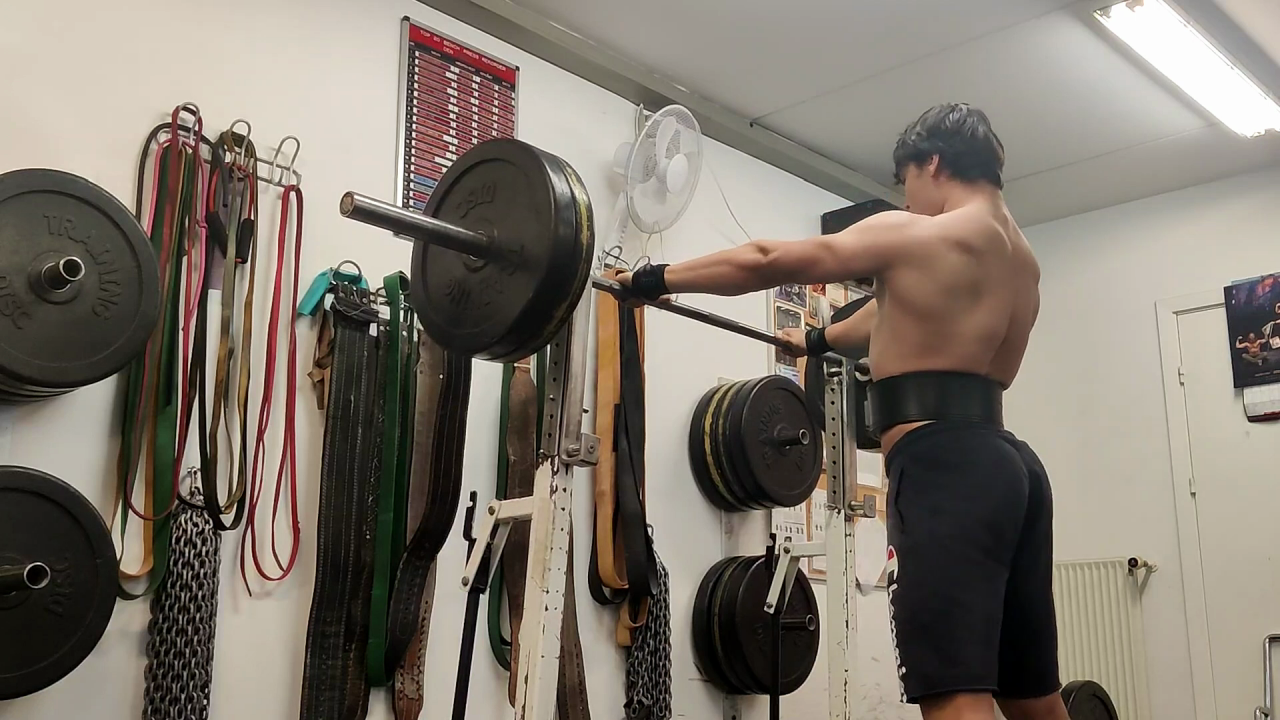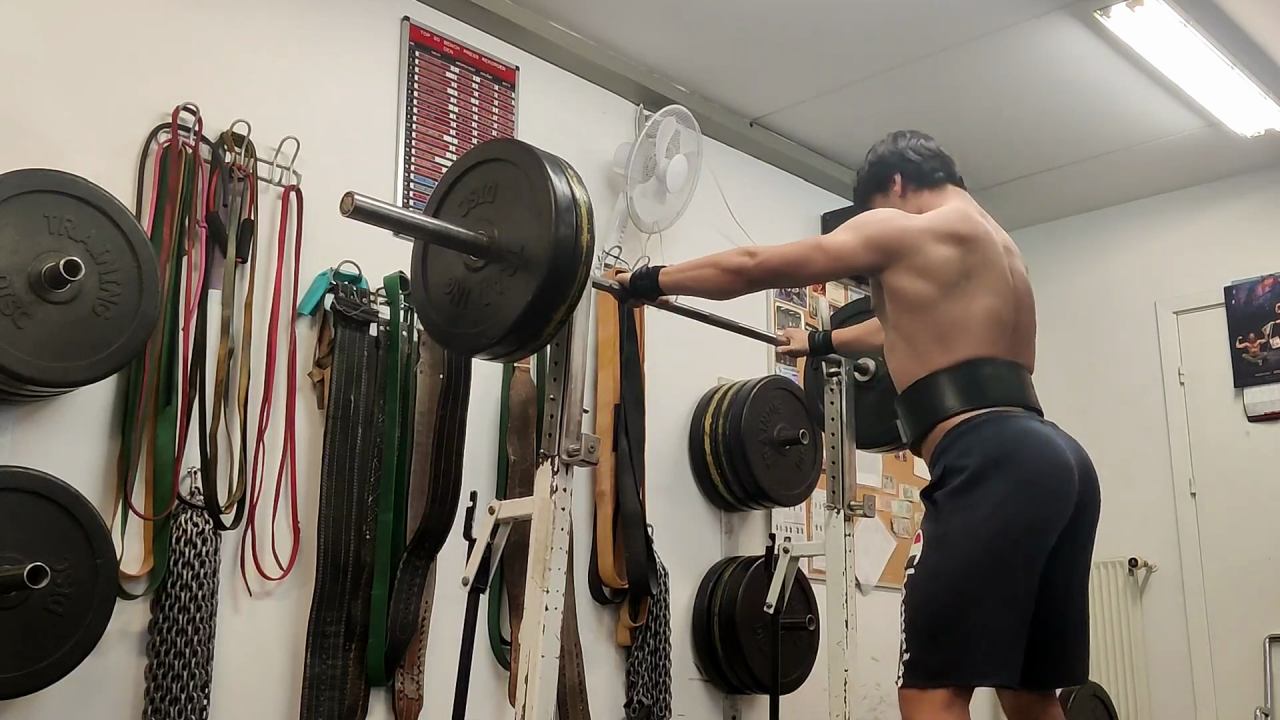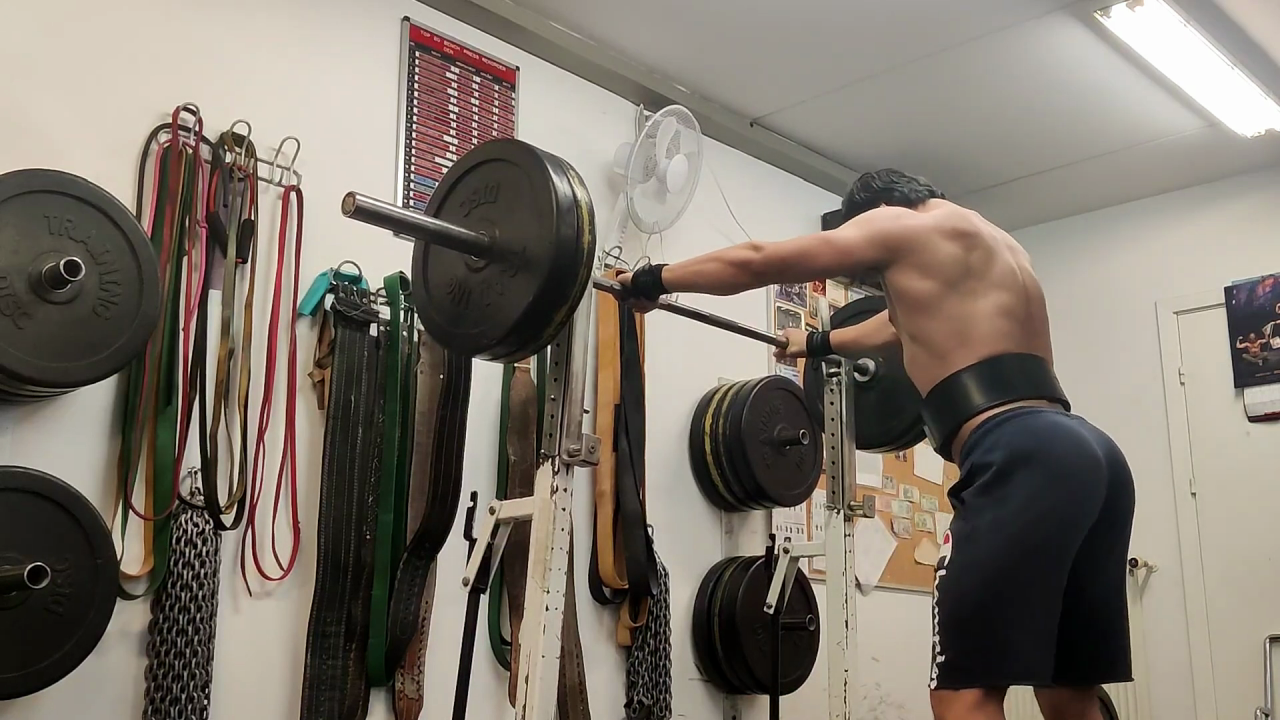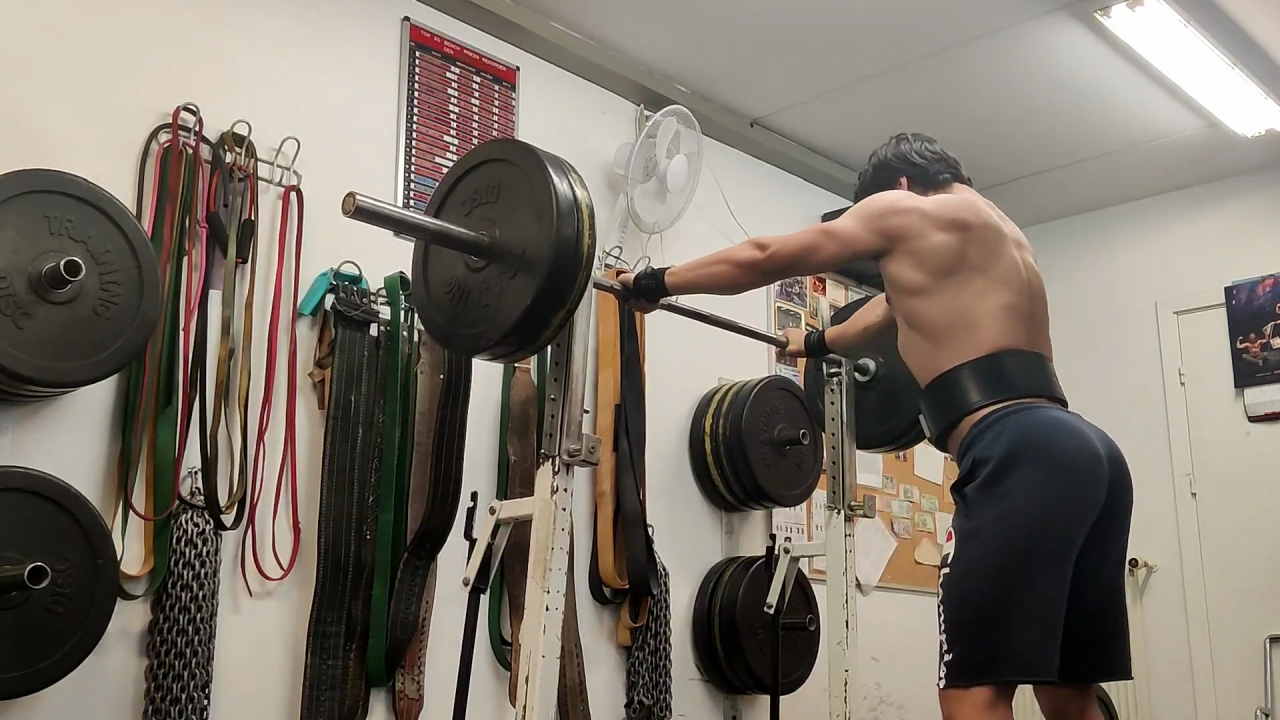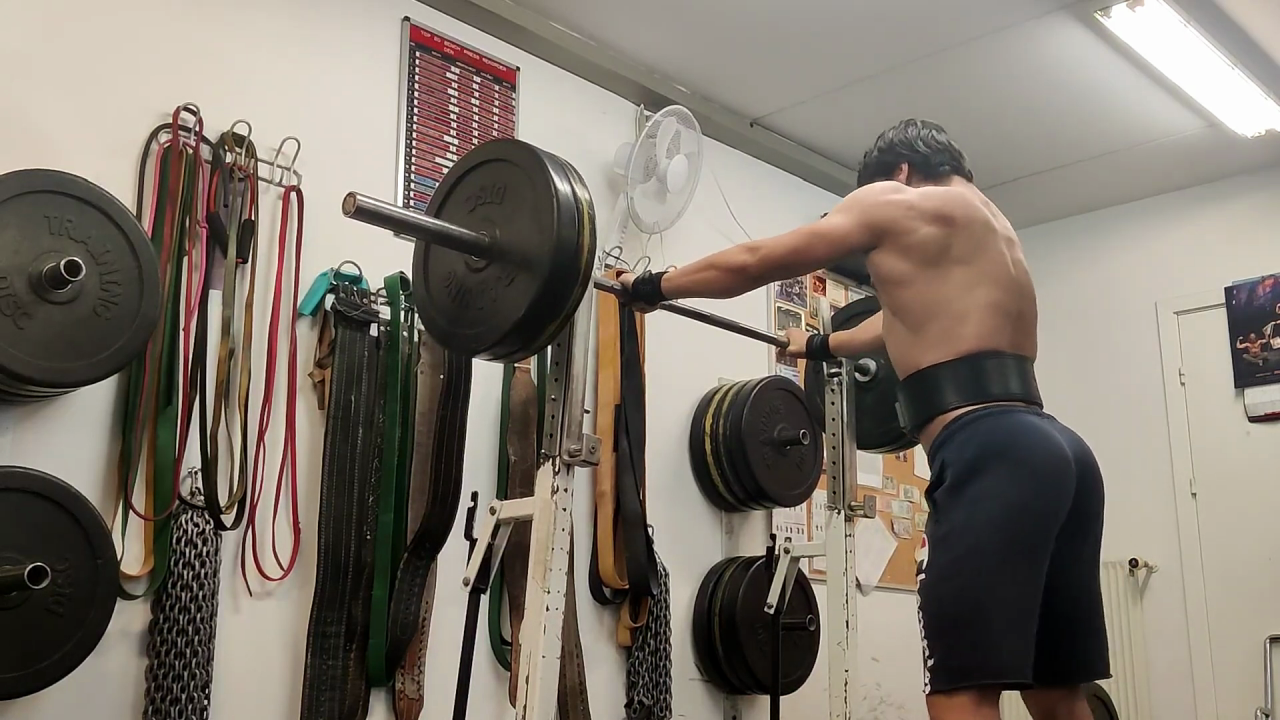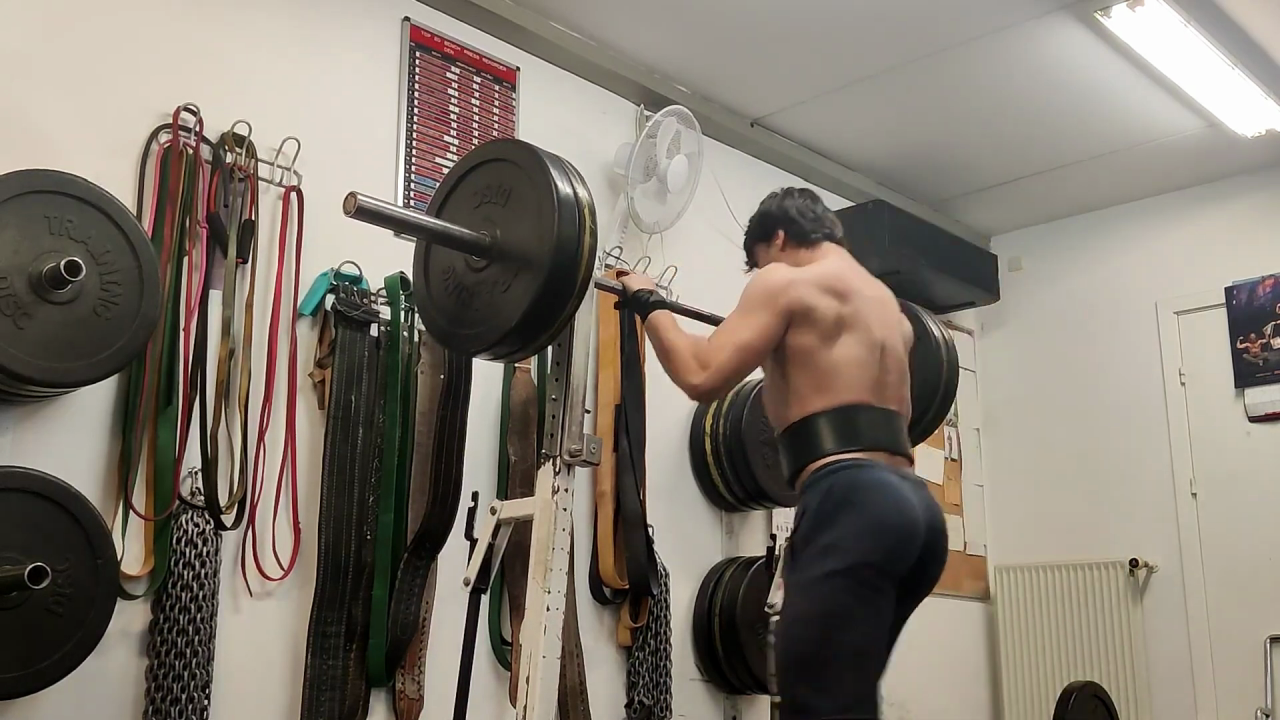
dt=0.5s
person 1, frame 1
left shoulder: (915, 236)
right shoulder: (1020, 259)
left elbow: (767, 262)
left wrist: (653, 279)
right wrist: (819, 339)
left hip: (945, 471)
right hip: (1007, 468)
person 1, frame 2
left shoulder: (899, 228)
right shoulder: (997, 246)
left elbow: (753, 266)
left wrist: (650, 280)
right wrist: (824, 341)
left hip: (996, 466)
right hip: (1058, 463)
person 1, frame 3
left shoulder: (900, 225)
right shoulder: (995, 243)
left elbow: (758, 261)
left wrist: (652, 279)
right wrist: (820, 342)
left hip: (1023, 461)
right hip: (1088, 457)
person 1, frame 4
left shoulder: (907, 210)
right shoulder: (999, 232)
left elbow: (763, 257)
left wrist: (656, 284)
right wrist: (820, 342)
left hip: (1022, 458)
right hip: (1085, 454)
person 1, frame 5
left shoulder: (897, 202)
right shoulder: (995, 230)
left elbow: (754, 262)
left wrist: (654, 286)
right wrist: (822, 345)
left hip: (990, 458)
right hip: (1057, 453)
person 1, frame 6
left shoulder: (786, 283)
right shoulder: (885, 302)
left elbow: (702, 377)
left wrist: (648, 304)
left hip: (852, 507)
right hip: (913, 510)
